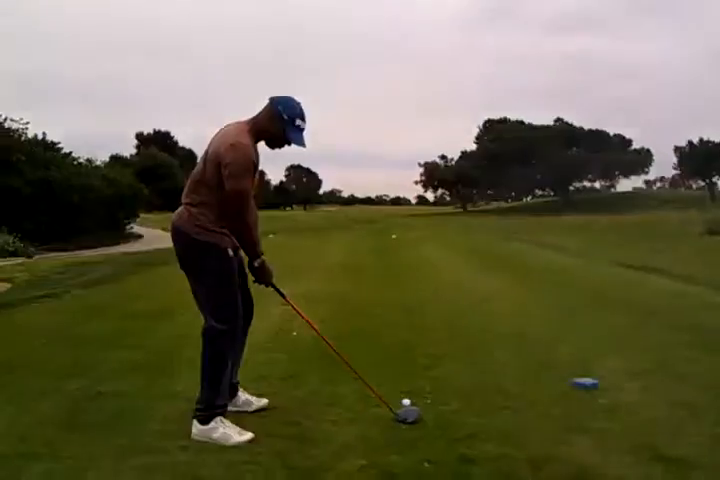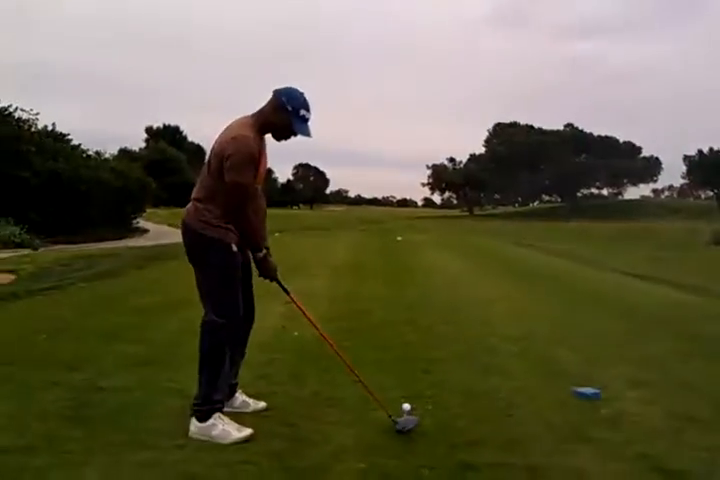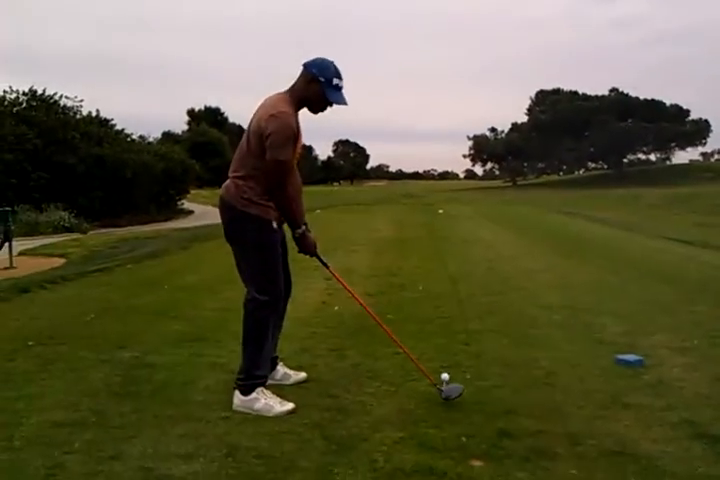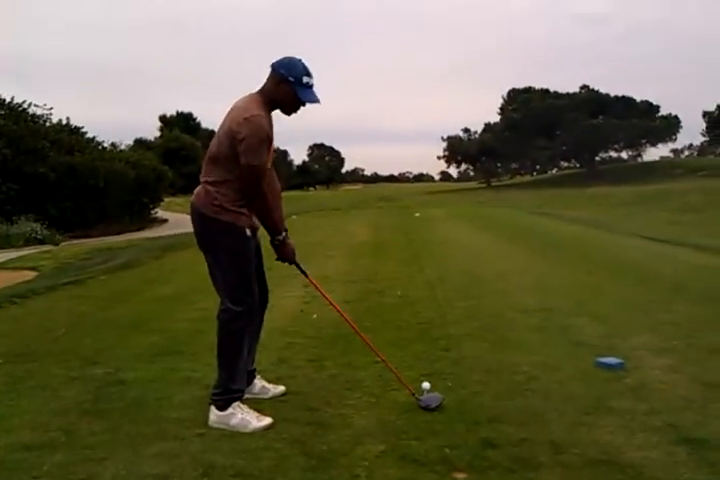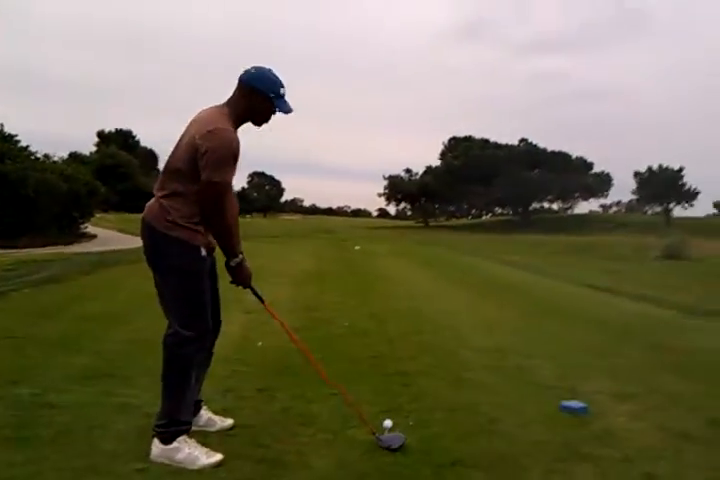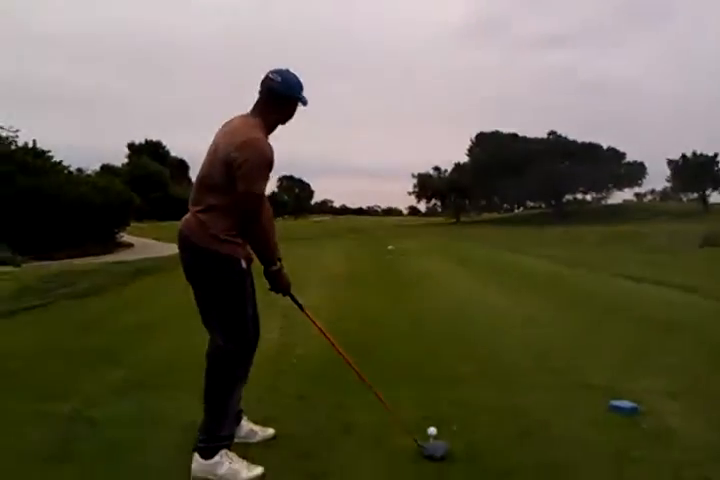
dt=0.4s
person 1, frame 1
left shoulder: (240, 136)
right shoulder: (241, 149)
left elbow: (241, 207)
right elbow: (238, 215)
left wrist: (253, 256)
right wrist: (258, 260)
left hip: (211, 234)
right hip: (201, 238)
left knee: (240, 313)
right knee: (223, 323)
left ankle: (227, 392)
right ankle: (207, 418)
person 1, frame 2
left shoulder: (253, 135)
right shoulder: (243, 142)
right elbow: (239, 208)
left wrist: (259, 249)
right wrist: (261, 253)
left hip: (226, 233)
right hip: (210, 234)
left knee: (241, 315)
right knee: (223, 318)
left ankle: (225, 392)
right ankle: (205, 415)
person 1, frame 3
left shoulder: (283, 108)
right shoulder: (282, 119)
left elbow: (285, 177)
right elbow: (278, 185)
left wrist: (299, 225)
right wrist: (300, 231)
left hip: (258, 209)
right hip: (248, 211)
left knee: (278, 290)
right knee: (265, 296)
left ankle: (267, 365)
right ankle: (248, 389)
person 1, frame 4
left shoulder: (255, 111)
right shoulder: (255, 122)
left elbow: (262, 180)
right elbow: (255, 189)
left wrist: (279, 230)
right wrist: (279, 237)
left hip: (233, 216)
right hip: (220, 218)
left knee: (255, 299)
right knee: (239, 305)
left ankle: (243, 378)
right ankle: (224, 404)
person 1, frame 5
left shoulder: (216, 120)
right shoulder: (222, 136)
left elbow: (220, 199)
right elbow: (215, 207)
left wrist: (233, 253)
right wrist: (235, 259)
left hip: (187, 232)
right hip: (174, 235)
left knee: (206, 325)
right knee: (189, 330)
left ankle: (189, 408)
right ankle: (169, 437)
person 1, frame 6
left shoulder: (240, 127)
right shoulder: (255, 147)
right elbow: (250, 218)
left wrist: (271, 260)
right wrist: (274, 267)
left hip: (215, 243)
right hip: (214, 248)
left knee: (244, 337)
right knee: (231, 345)
left ankle: (230, 421)
